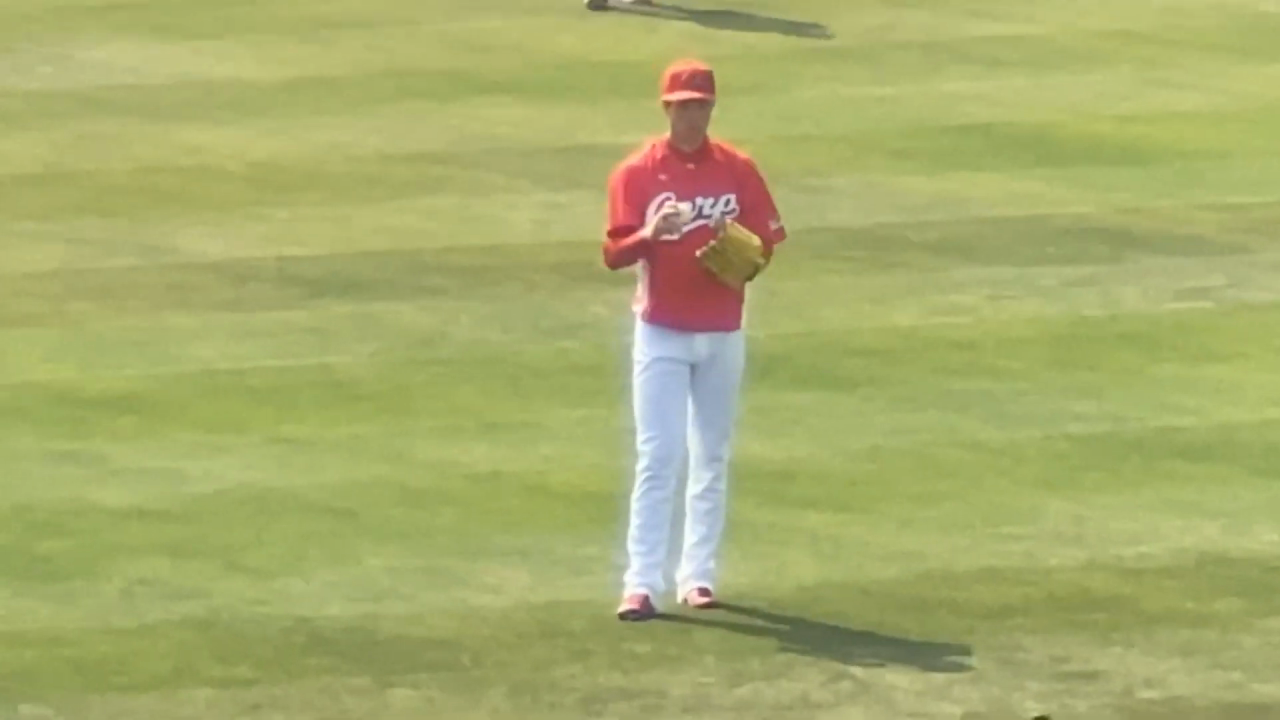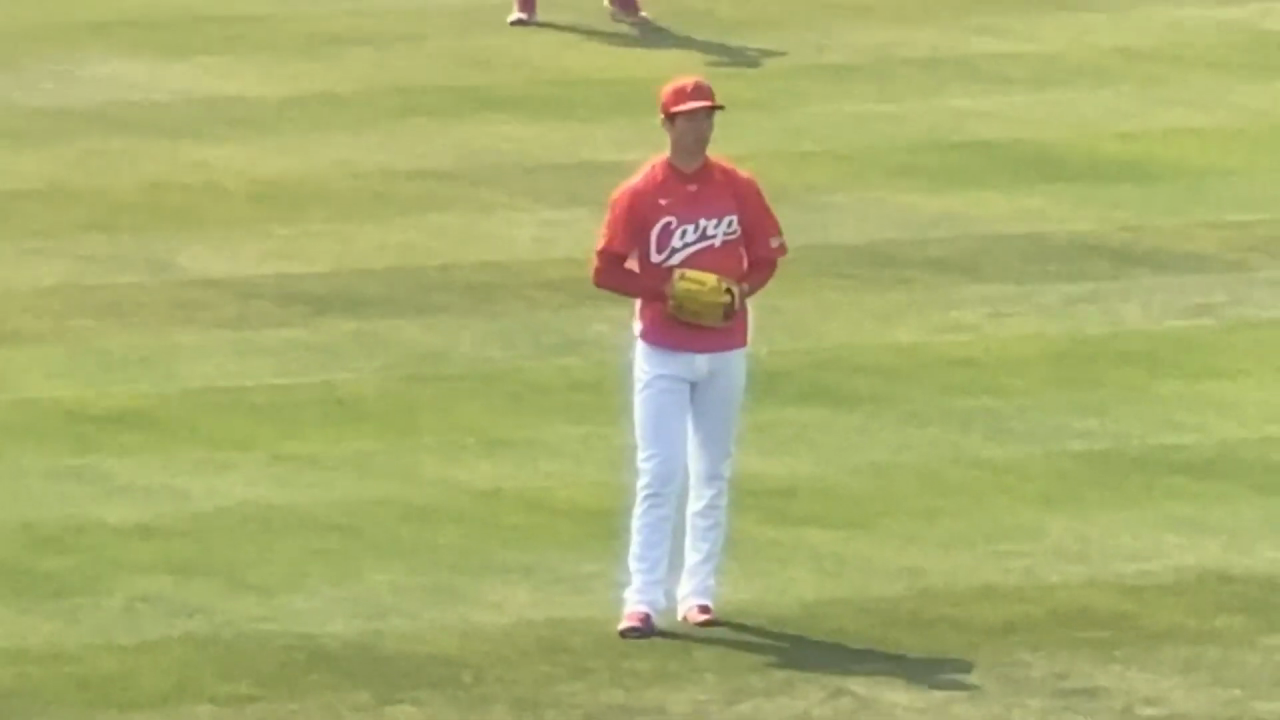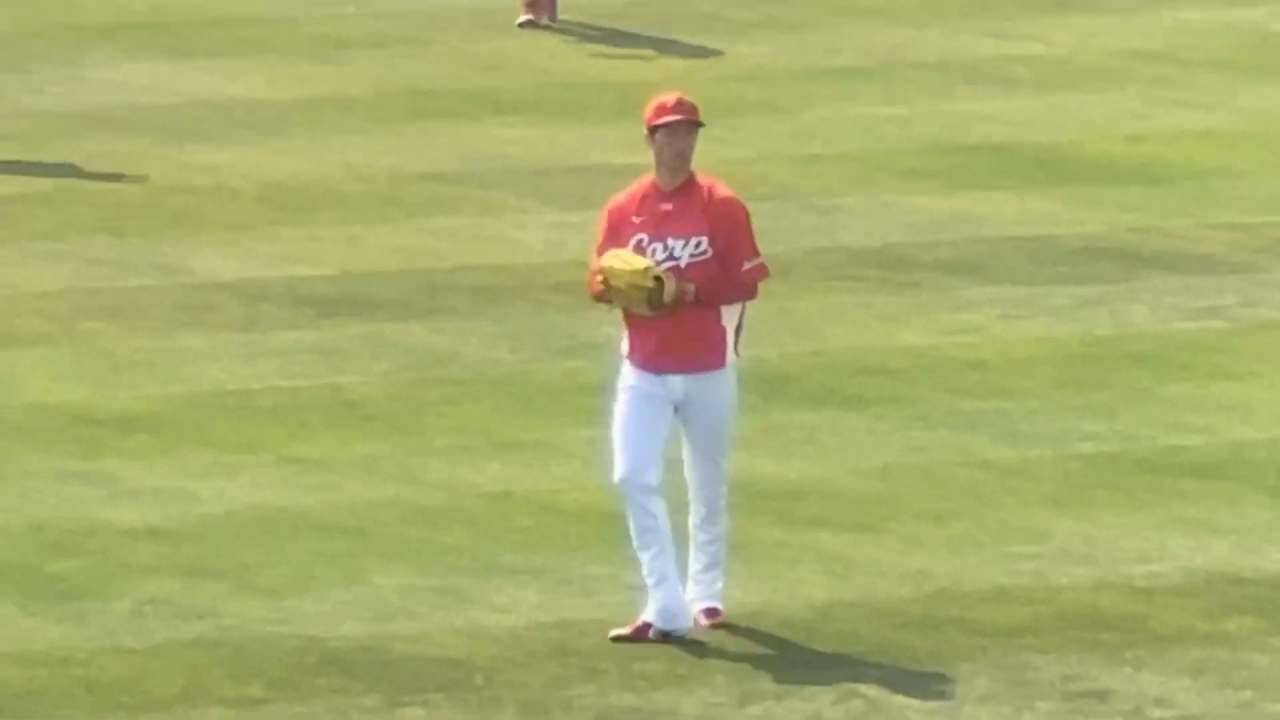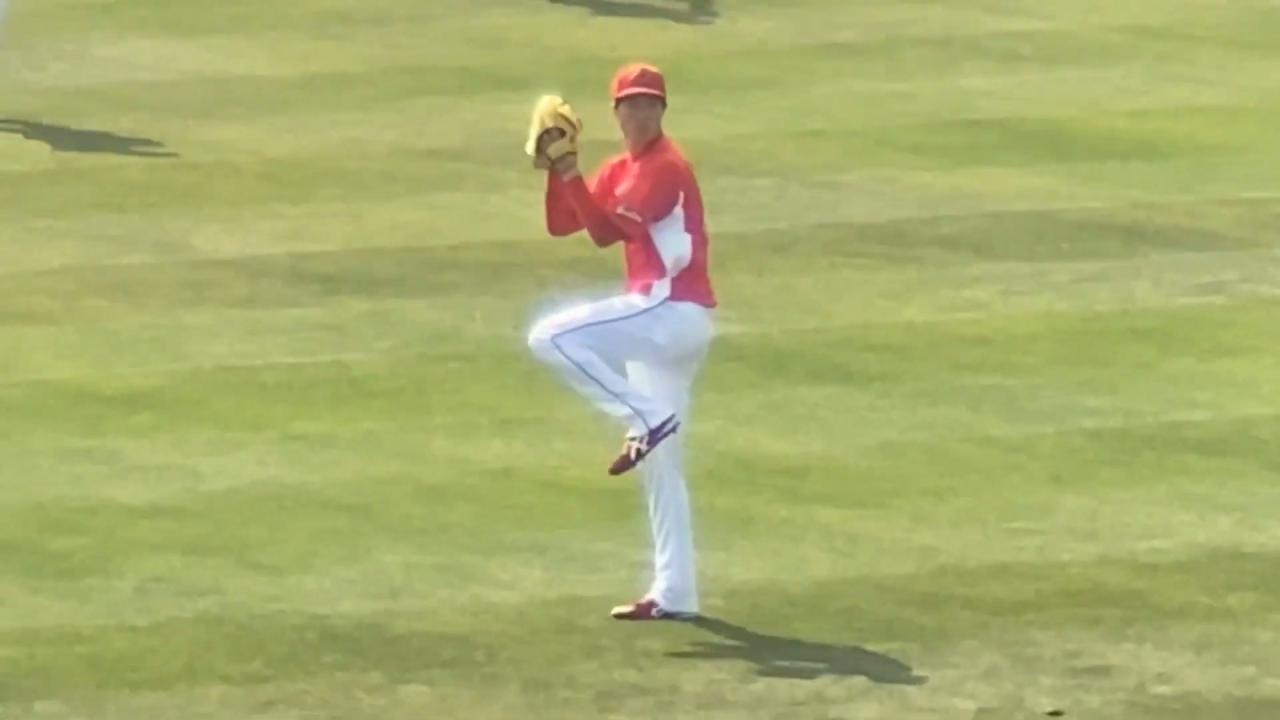
dt=1s
person 1, frame 1
left shoulder: (738, 168)
right shoulder: (635, 172)
left elbow: (765, 244)
right elbow: (613, 254)
right wrist: (651, 233)
left hip: (723, 333)
right hip: (661, 333)
left knee: (712, 458)
right knee: (658, 457)
left ankle: (698, 575)
right ankle: (641, 582)
person 1, frame 2
left shoulder: (739, 187)
right shoulder: (637, 193)
left elbow: (767, 258)
right elbow: (605, 271)
left wrist: (740, 290)
right wrist: (663, 289)
left hip: (725, 351)
right hip: (662, 352)
left knee: (713, 475)
right knee: (659, 474)
left ankle: (698, 593)
right ankle: (642, 600)
person 1, frame 3
left shoulder: (721, 204)
right shoulder: (622, 209)
left elbow: (746, 283)
right elbow: (597, 283)
left wrist: (687, 293)
left hip: (708, 368)
right hip: (643, 369)
left knee: (708, 489)
right knee: (633, 478)
left ankle: (705, 595)
right ankle: (665, 606)
person 1, frame 4
left shoulder: (666, 166)
right shoulder: (619, 168)
left elbow: (606, 230)
right elbow: (560, 223)
left wrist: (573, 178)
right wrist: (557, 172)
left hip: (671, 312)
right hip: (670, 319)
left knee: (550, 337)
right knee: (661, 464)
left ankle: (645, 420)
right ankle: (674, 594)
